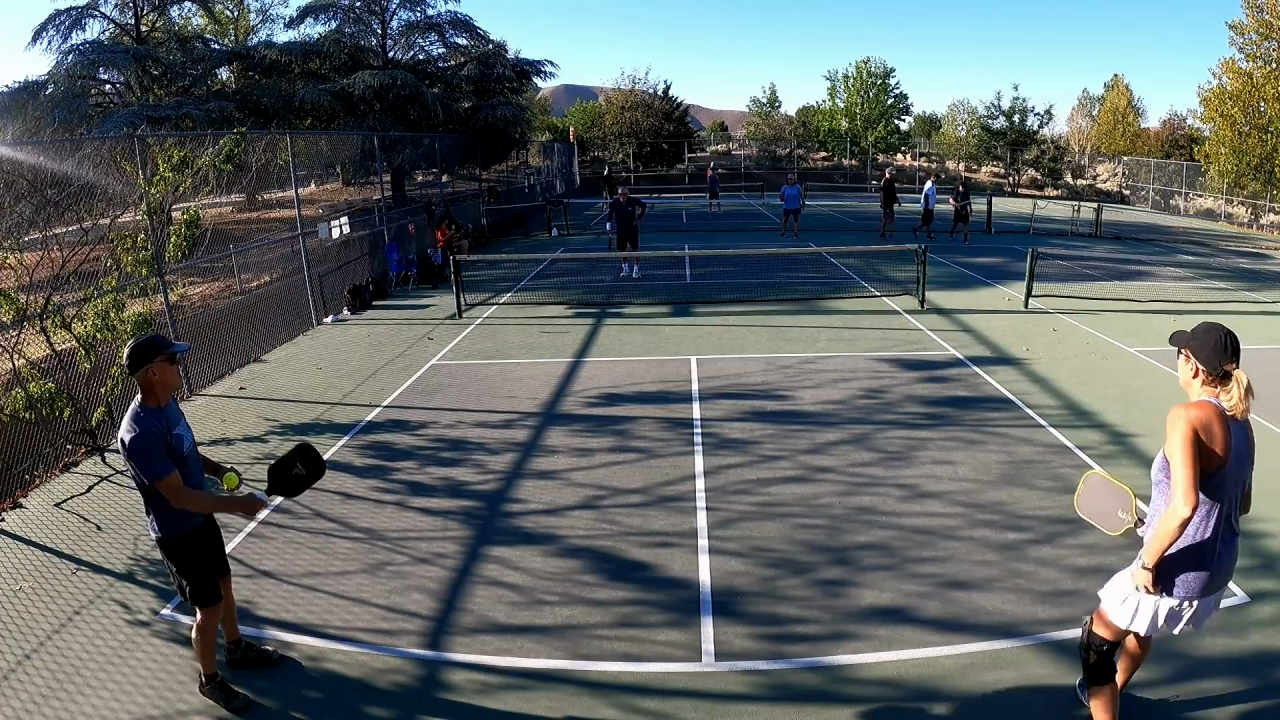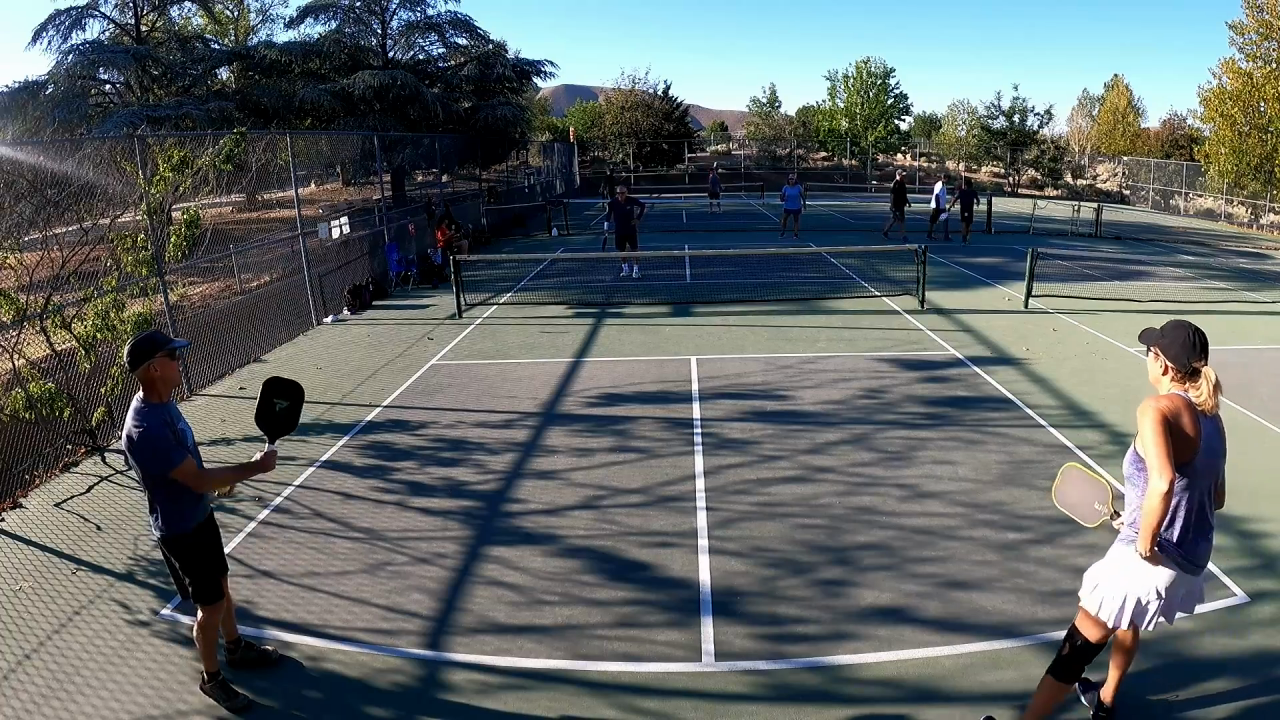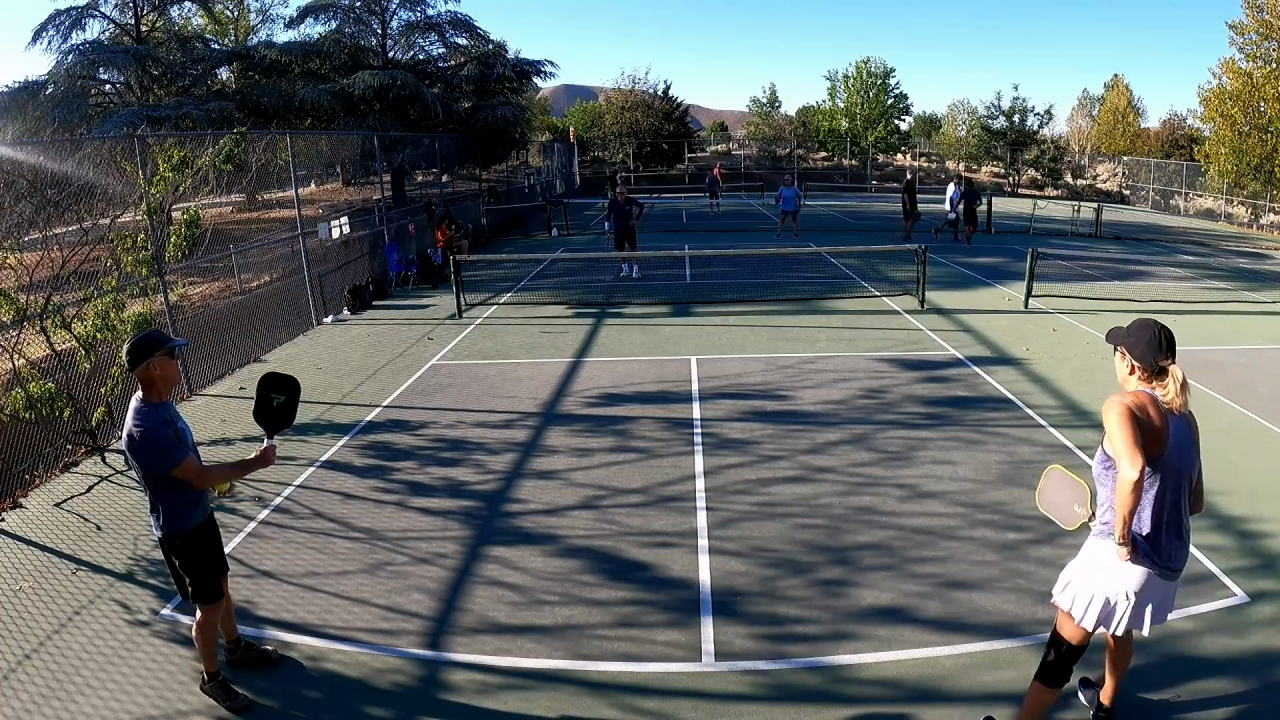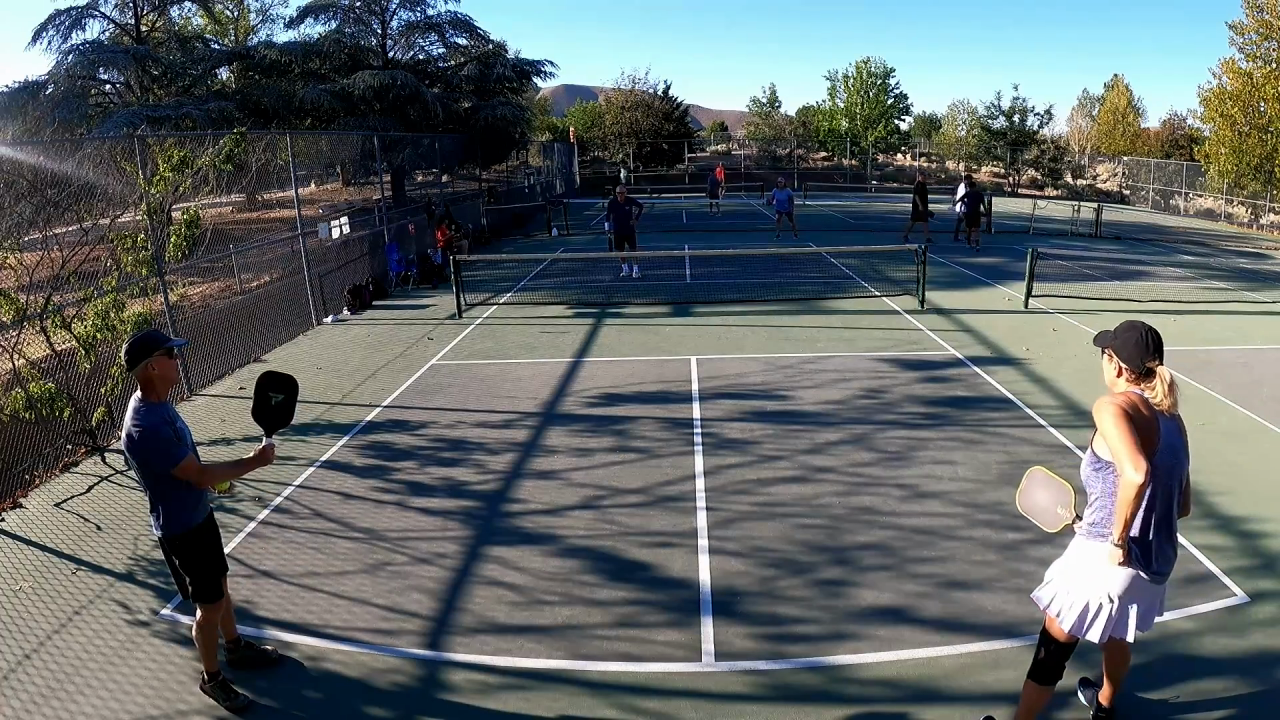
dt=0.3s
person 1, frame 1
left shoulder: (1187, 417)
right shoulder: (1239, 423)
left elbow: (1183, 506)
right elbow: (1241, 504)
left wrist: (1145, 563)
left hip: (1176, 571)
right hip: (1215, 567)
left knee: (1096, 643)
right knee: (1141, 629)
person 1, frame 2
left shoulder: (1157, 410)
right shoulder: (1211, 417)
left elbow: (1162, 483)
right elbow: (1215, 498)
left wrist: (1145, 546)
left hip: (1151, 562)
right hip: (1190, 560)
left knee: (1077, 648)
right knee: (1127, 624)
person 1, frame 3
left shoulder: (1123, 405)
right shoulder: (1184, 417)
left elbow: (1133, 471)
right elbow: (1194, 502)
left wrist: (1121, 537)
left hip: (1118, 560)
right hip: (1167, 564)
left knee: (1061, 653)
right knee: (1121, 629)
person 1, frame 4
left shoulder: (1114, 406)
right shoulder: (1172, 419)
left elbow: (1136, 474)
right elbow: (1181, 505)
left wrist: (1117, 540)
left hip: (1103, 560)
right hip: (1154, 566)
left knee: (1052, 652)
right knee: (1116, 631)
person 2, frame 1
left shoulder: (168, 403)
right shoulder: (141, 434)
right elbow: (179, 497)
left wrist: (218, 469)
right wrist: (236, 504)
left hip: (201, 518)
right hip: (178, 533)
left knee: (223, 586)
right knee: (210, 608)
left ankle: (237, 648)
right ankle: (210, 680)
person 2, frame 2
left shoulder: (162, 401)
right shoulder: (146, 428)
right elbow: (198, 481)
left wrist: (219, 474)
right wrist: (252, 467)
left hip: (200, 515)
right hip: (180, 530)
left knee: (221, 585)
right knee: (212, 606)
left ankle: (236, 648)
right ankle: (211, 678)
person 2, frame 3
left shoulder: (160, 403)
right shoulder: (147, 427)
right elbow: (199, 477)
left wrist: (216, 476)
right wrist: (253, 463)
left hip: (199, 514)
right hip: (181, 529)
left knee: (221, 585)
right knee: (210, 606)
left ankle: (236, 648)
right ankle: (211, 678)
person 2, frame 4
left shoulder: (157, 402)
right shoulder: (146, 426)
right elbow: (199, 475)
left wrist: (215, 475)
right wrist: (253, 461)
left hip: (199, 514)
right hip: (181, 529)
left knee: (220, 586)
right knee: (210, 606)
left ankle: (236, 648)
right ankle: (211, 678)
